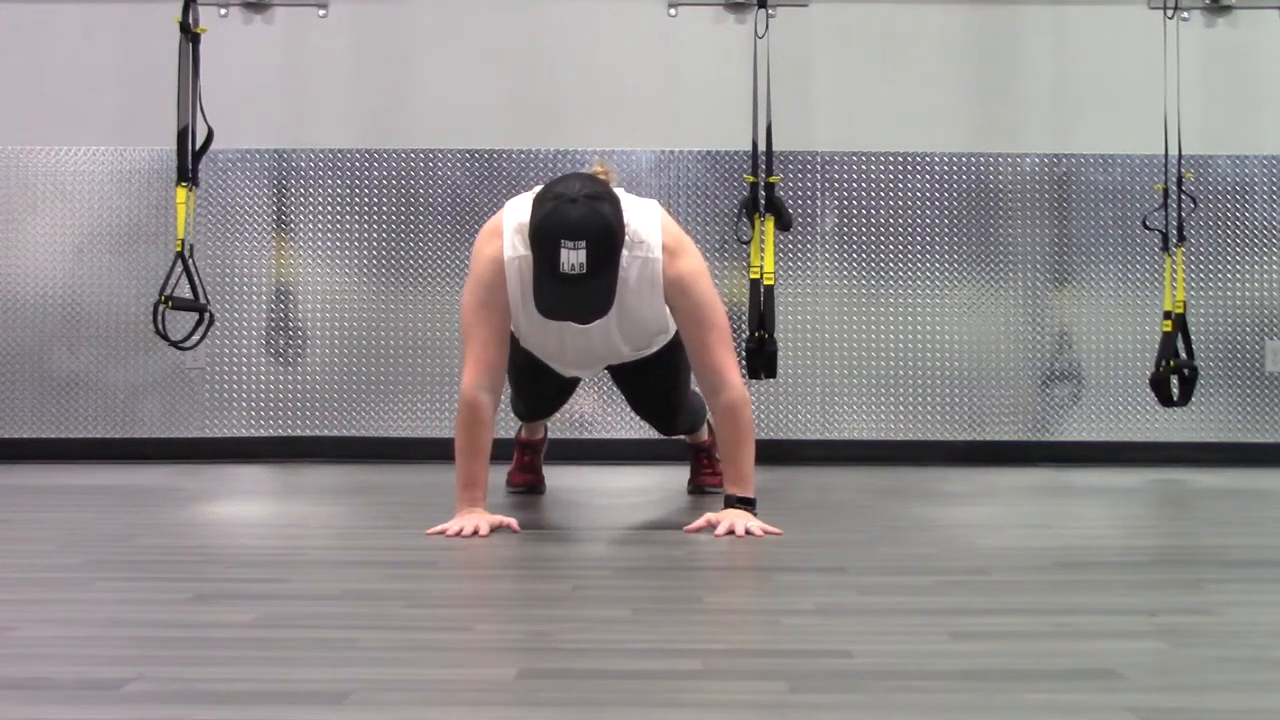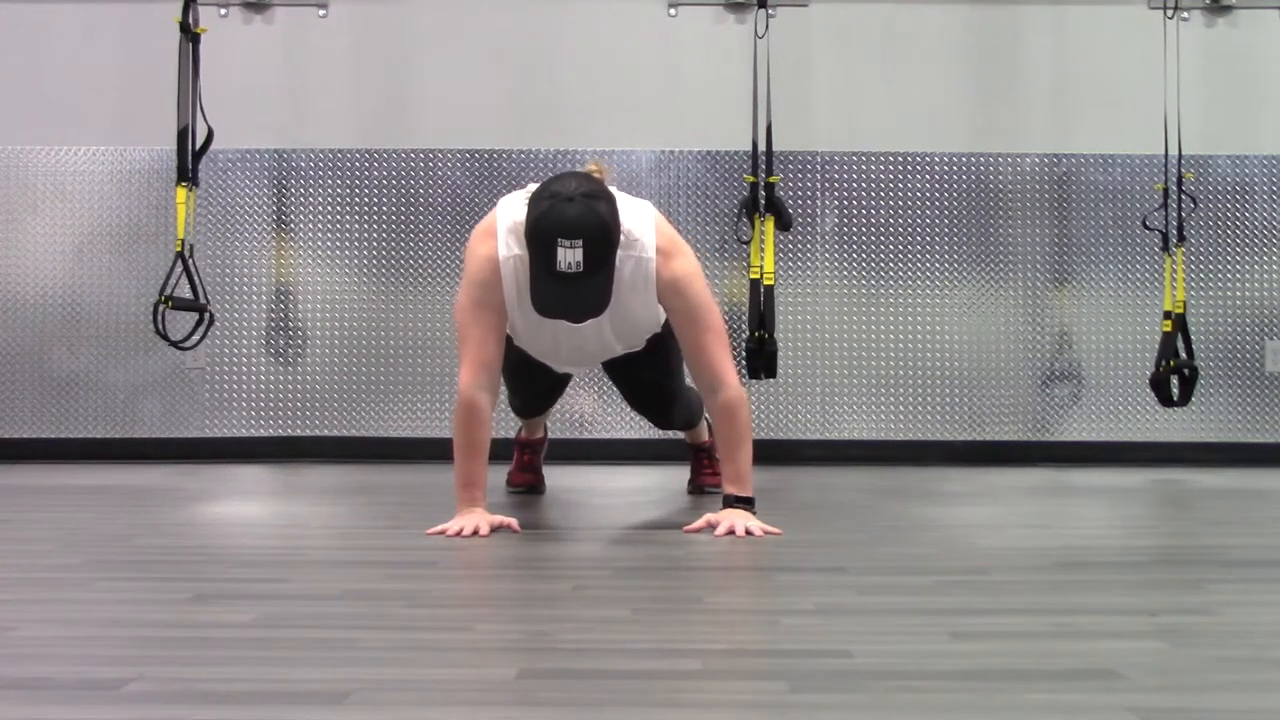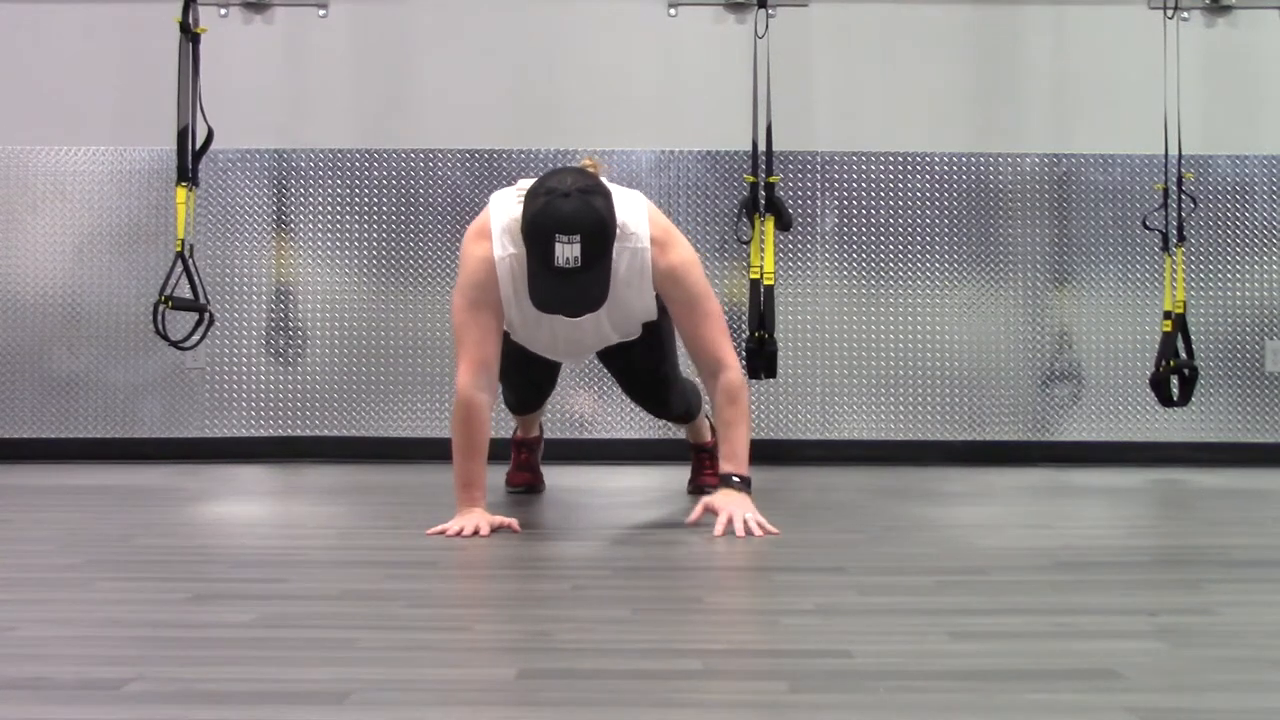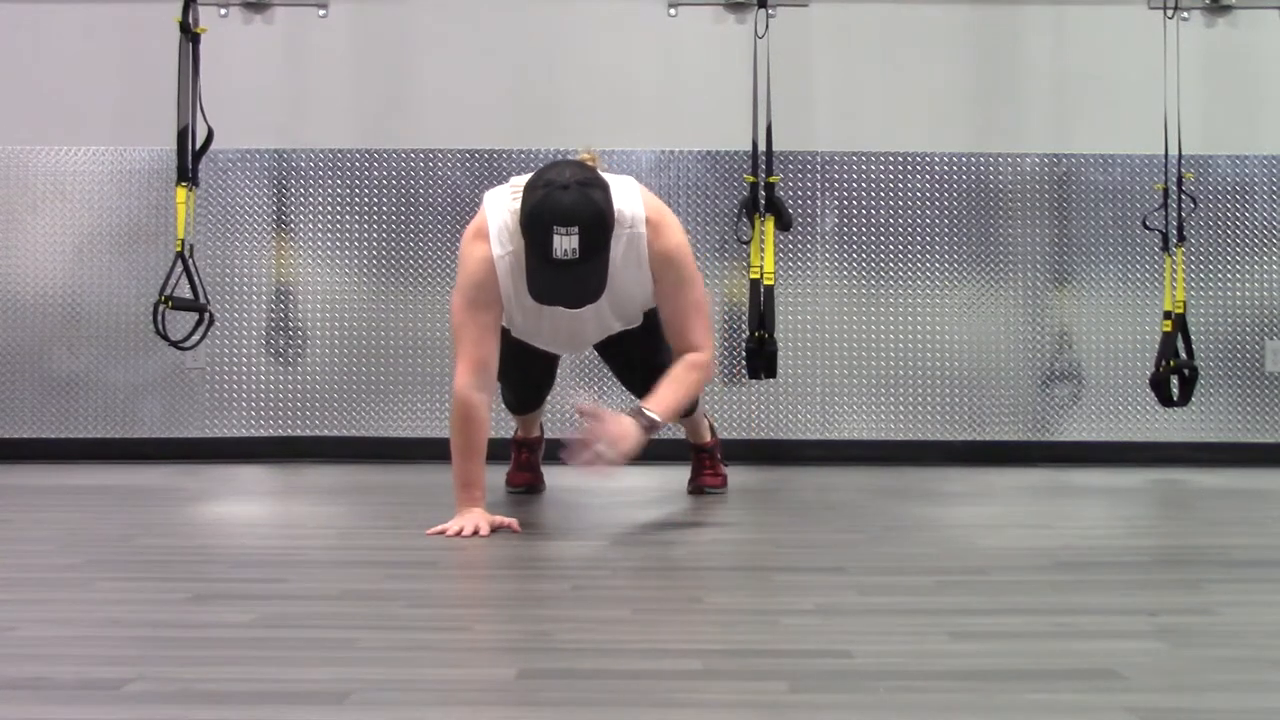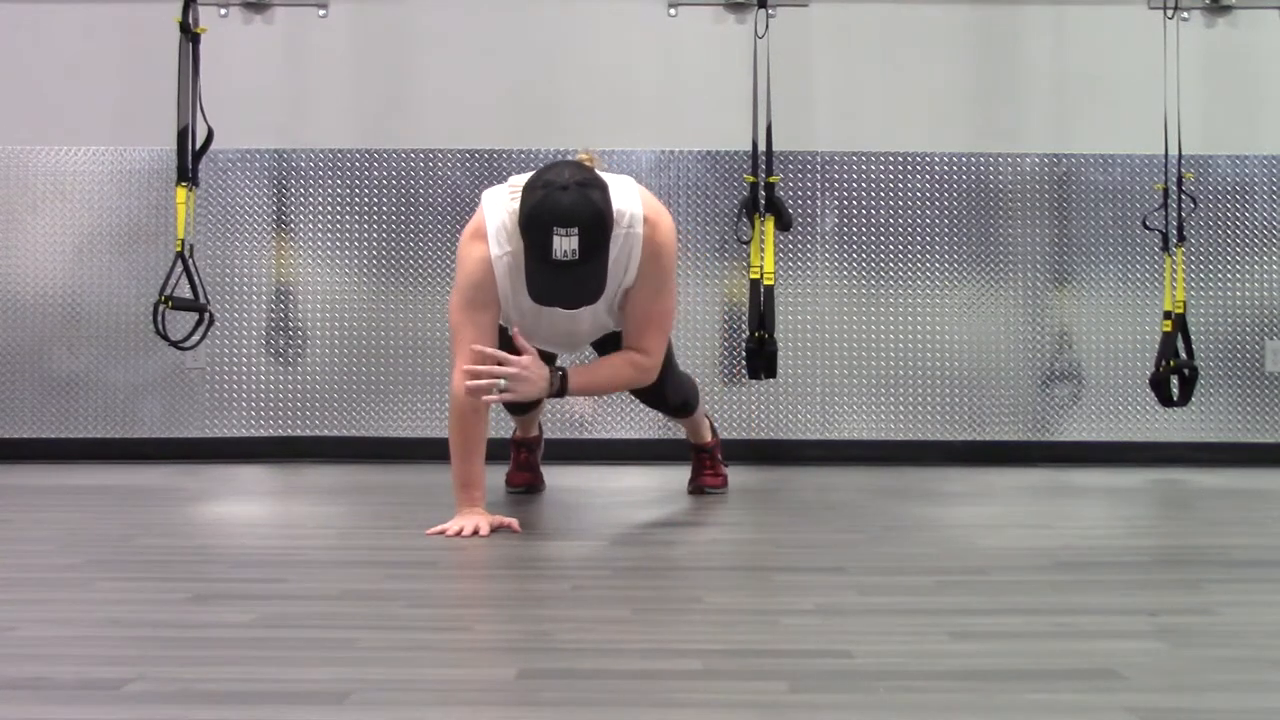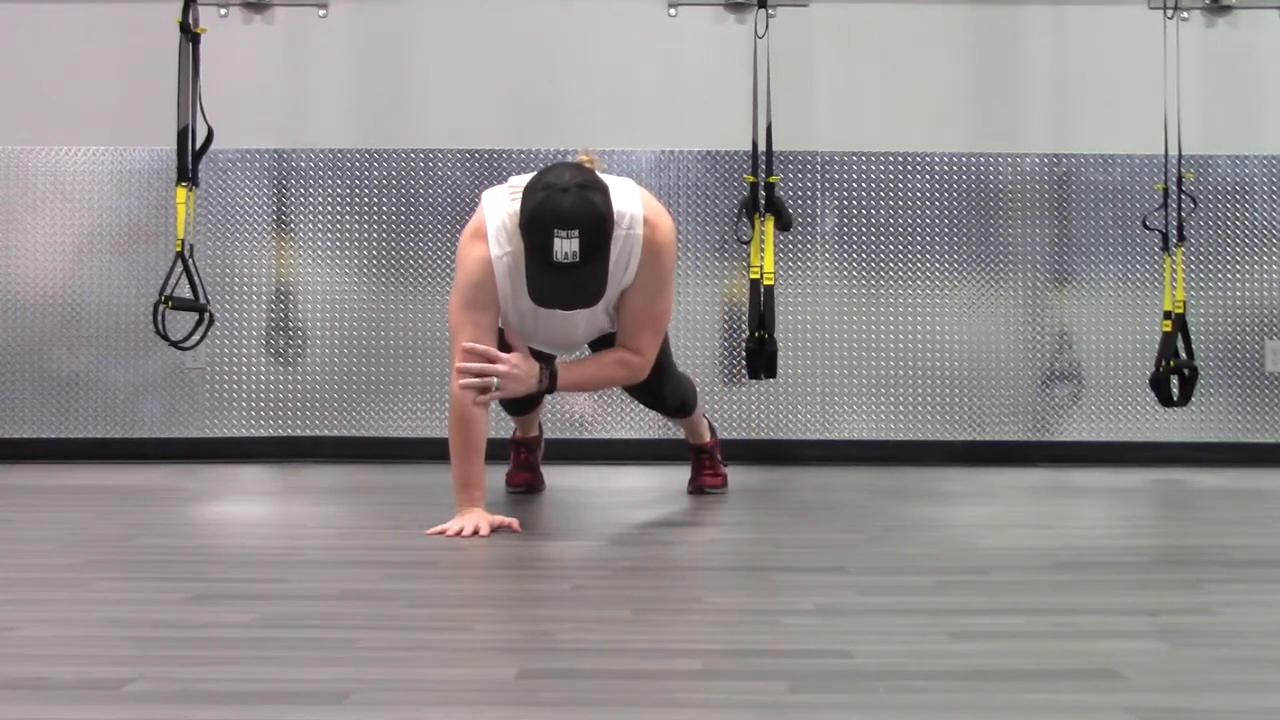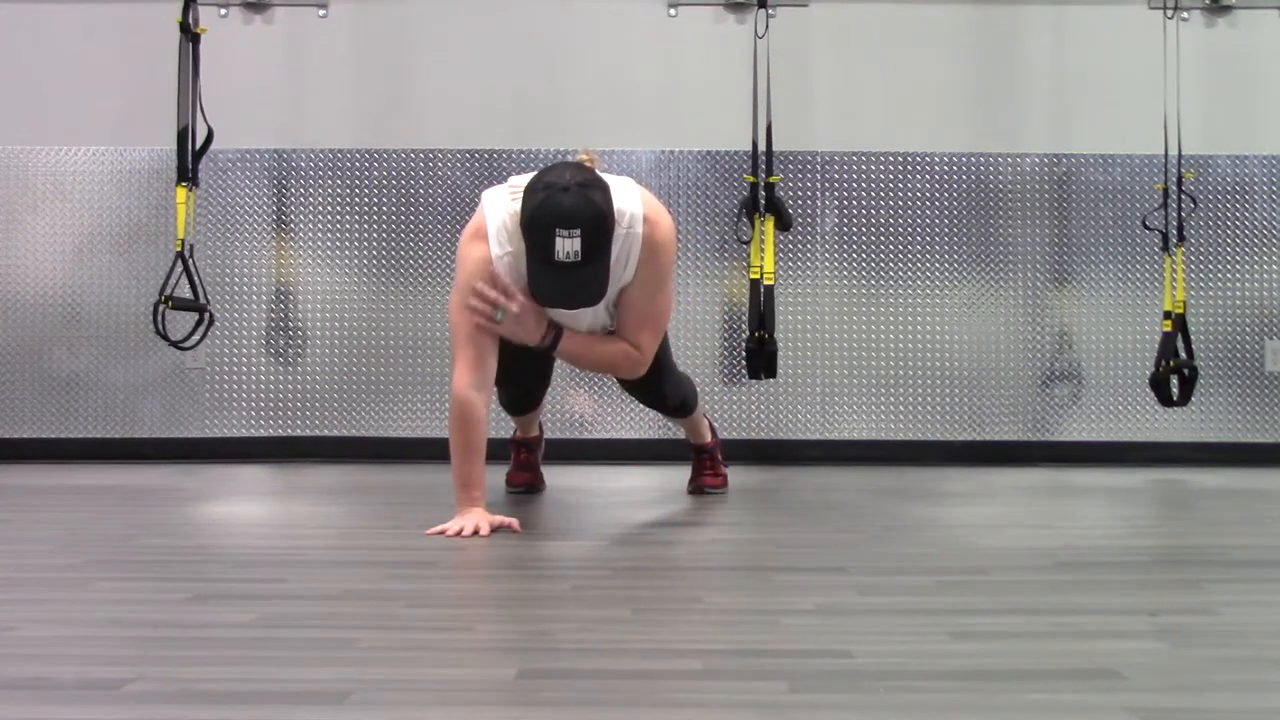
dt=0.2s
person 1, frame 1
left shoulder: (667, 250)
right shoulder: (499, 245)
left elbow: (726, 386)
right elbow: (479, 385)
left wrist: (740, 503)
right wrist: (471, 505)
right knee: (532, 402)
left ankle: (703, 440)
right ankle: (531, 439)
person 1, frame 2
left shoulder: (660, 251)
right shoulder: (493, 244)
left elbow: (723, 384)
right elbow: (475, 384)
left wrist: (738, 501)
right wrist: (471, 506)
right knee: (528, 398)
left ankle: (702, 440)
right ankle: (531, 439)
person 1, frame 3
left shoulder: (655, 241)
right shoulder: (489, 241)
left elbow: (725, 368)
right elbow: (472, 380)
left wrist: (734, 482)
right wrist: (471, 505)
right knee: (521, 390)
left ankle: (701, 439)
right ankle: (525, 440)
person 1, frame 4
left shoulder: (655, 228)
right shoulder: (487, 239)
left elbow: (698, 353)
right elbow: (471, 380)
left wrist: (643, 422)
right wrist: (470, 505)
right knee: (520, 393)
left ankle: (703, 439)
right ankle: (527, 440)
person 1, frame 5
left shoulder: (650, 225)
right shoulder: (485, 238)
left elbow: (645, 361)
right elbow: (469, 377)
left wrist: (553, 381)
right wrist: (470, 505)
left knee: (659, 384)
right knee: (513, 383)
left ankle: (704, 439)
right ankle: (526, 439)
person 1, frame 6
left shoulder: (650, 228)
right shoulder: (485, 239)
left elbow: (636, 361)
right elbow: (469, 378)
left wrist: (542, 374)
right wrist: (470, 506)
left knee: (656, 385)
right knee: (512, 379)
left ankle: (702, 438)
right ankle: (526, 439)
person 1, frame 7
left shoulder: (650, 226)
right shoulder: (486, 237)
left elbow: (635, 357)
right elbow: (470, 381)
left wrist: (544, 334)
right wrist: (470, 505)
left knee: (656, 383)
right knee: (516, 386)
left ankle: (704, 439)
right ankle: (526, 440)
